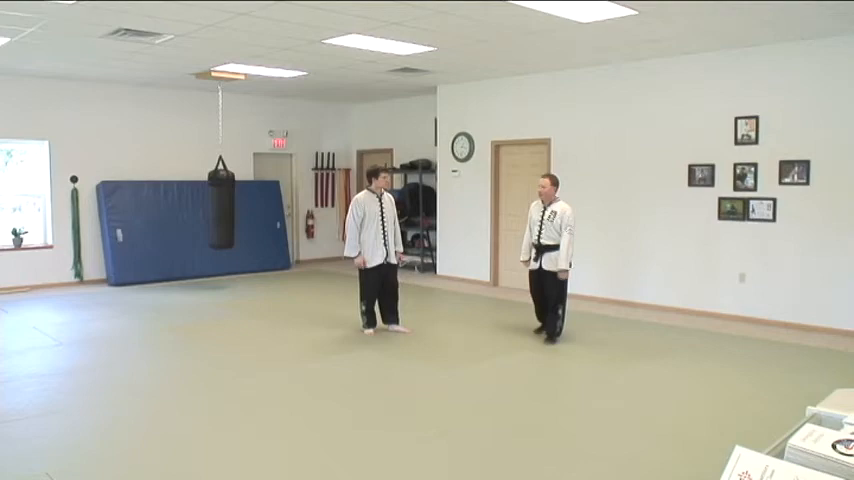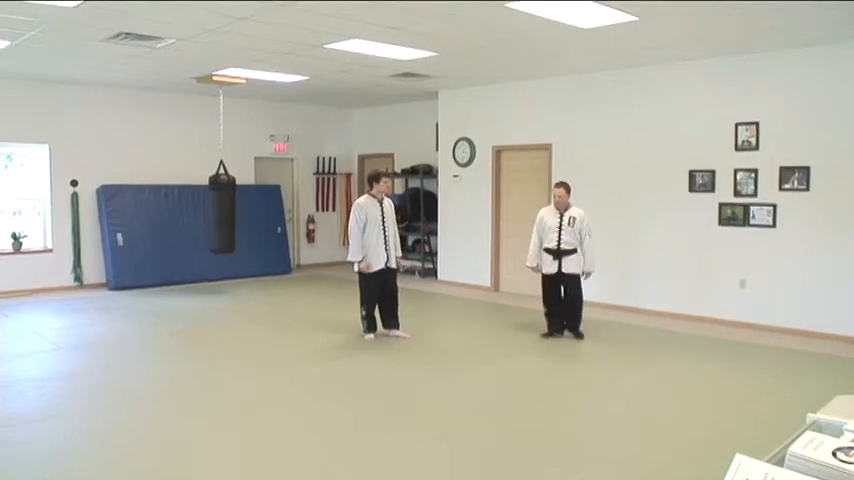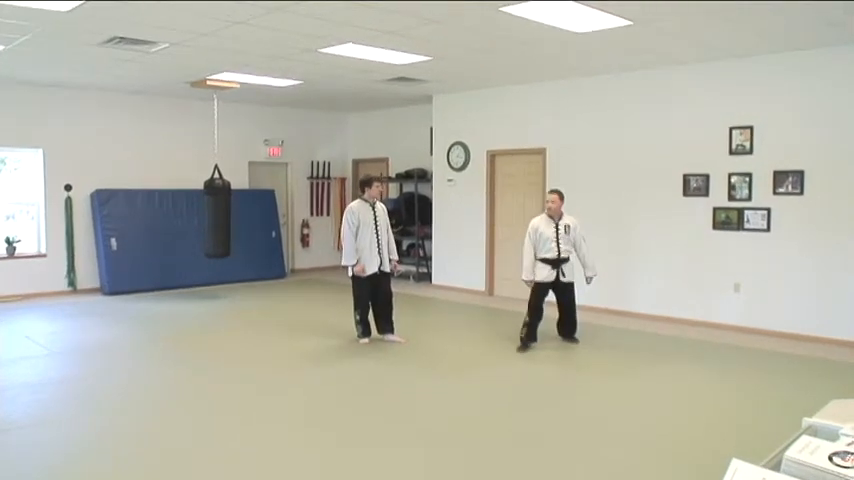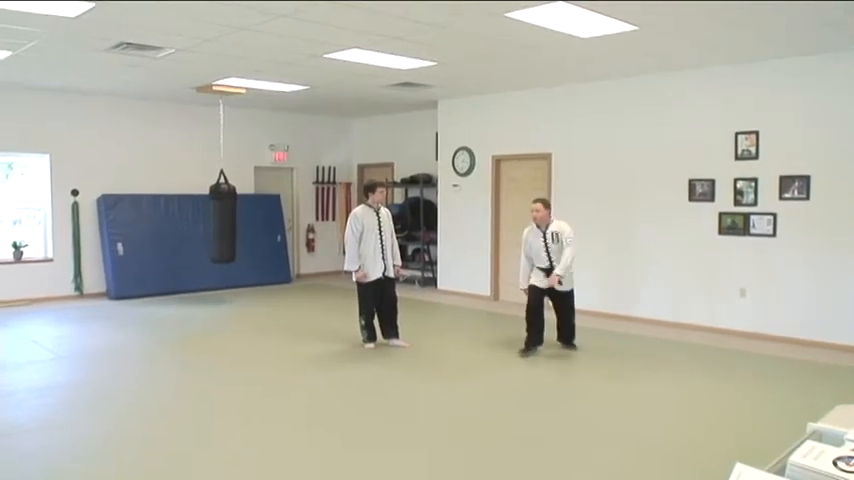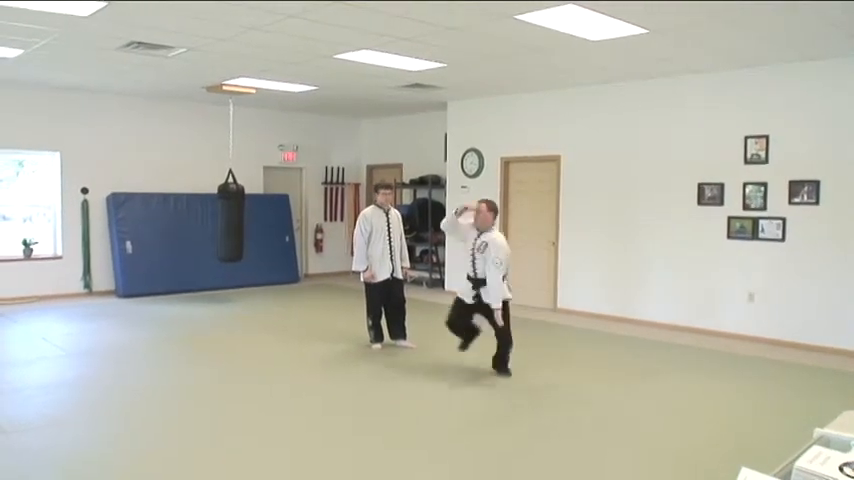
dt=0.7s
person 1, frame 1
left shoulder: (389, 199)
right shoulder: (360, 200)
right elbow: (352, 227)
left wrist: (398, 249)
right wrist: (356, 254)
left hip: (389, 254)
right hip: (369, 256)
left knee: (391, 289)
right knee: (369, 292)
left ankle: (392, 322)
right ankle: (369, 324)
person 1, frame 2
left shoulder: (389, 203)
right shoulder: (361, 204)
right elbow: (355, 233)
left wrist: (397, 254)
right wrist: (360, 258)
left hip: (388, 259)
right hip: (370, 260)
left knee: (390, 294)
right knee: (369, 296)
left ankle: (392, 327)
right ankle: (369, 329)
person 1, frame 3
left shoulder: (381, 208)
right shoulder: (353, 209)
left elbow: (388, 233)
right elbow: (348, 237)
left wrist: (393, 258)
right wrist: (354, 262)
left hip: (382, 263)
right hip: (363, 264)
left knee: (384, 298)
right knee: (362, 301)
left ankle: (386, 331)
right ankle: (363, 333)
person 1, frame 4
left shoulder: (386, 213)
right shoulder: (357, 214)
left elbow: (392, 239)
right elbow: (351, 242)
left wrist: (396, 262)
right wrist: (356, 268)
left hip: (386, 268)
right hip: (367, 270)
left knee: (389, 303)
right knee: (367, 306)
left ankle: (392, 336)
right ankle: (369, 338)
person 1, frame 5
left shoulder: (396, 214)
right shoulder: (367, 215)
left elbow: (401, 240)
right elbow: (360, 242)
left wrist: (405, 264)
right wrist: (364, 268)
left hip: (394, 269)
right hip: (375, 270)
left knee: (397, 304)
right knee: (375, 307)
left ankle: (399, 336)
right ankle: (376, 338)
person 2, frame 1
left shoulder: (564, 210)
right shoulder: (534, 207)
left elbow: (567, 238)
right elbow: (529, 232)
left wrist: (563, 265)
right wrist: (525, 255)
left hip: (554, 258)
right hip: (537, 256)
left knee: (555, 297)
right knee: (537, 294)
left ankle: (553, 332)
right ankle: (546, 323)
person 2, frame 2
left shoulder: (579, 215)
right shoulder: (544, 213)
left elbow: (586, 241)
right elbow: (536, 238)
left wrist: (588, 266)
right wrist: (533, 260)
left hip: (570, 261)
right hip: (549, 261)
left knee: (574, 296)
right knee: (550, 298)
left ankle: (573, 327)
right ankle: (555, 328)
person 2, frame 3
left shoulder: (571, 222)
right shoulder: (536, 223)
left elbow: (581, 247)
right elbow: (529, 249)
left wrist: (589, 270)
right wrist: (527, 274)
left hip: (564, 270)
right hip: (543, 270)
left knee: (568, 305)
right knee: (535, 305)
left ankle: (567, 333)
right ankle: (527, 339)
person 2, frame 4
left shoulder: (562, 228)
right shoulder: (528, 233)
left elbow: (569, 251)
right elbow: (526, 259)
left wrist: (558, 273)
right wrist: (524, 283)
left hip: (561, 277)
right hip: (539, 276)
left knee: (566, 311)
right knee: (533, 308)
left ankle: (566, 339)
right ankle: (532, 343)
person 2, frame 5
left shoulder: (497, 241)
right shoulder: (471, 229)
left elbow: (495, 274)
right elbow: (446, 226)
left wrist: (496, 306)
right wrist: (459, 212)
left hip: (492, 290)
right hip: (472, 286)
left knee: (502, 331)
right knee: (454, 321)
left ankle: (501, 364)
right ankle: (470, 333)
